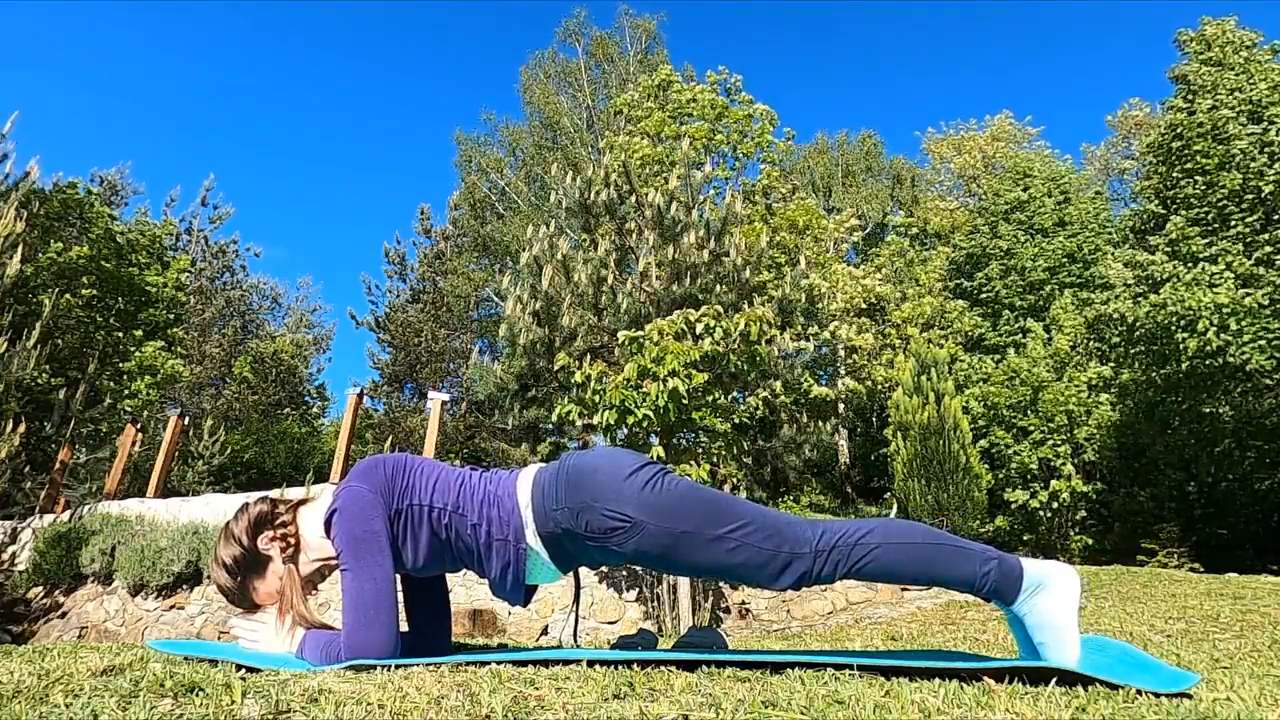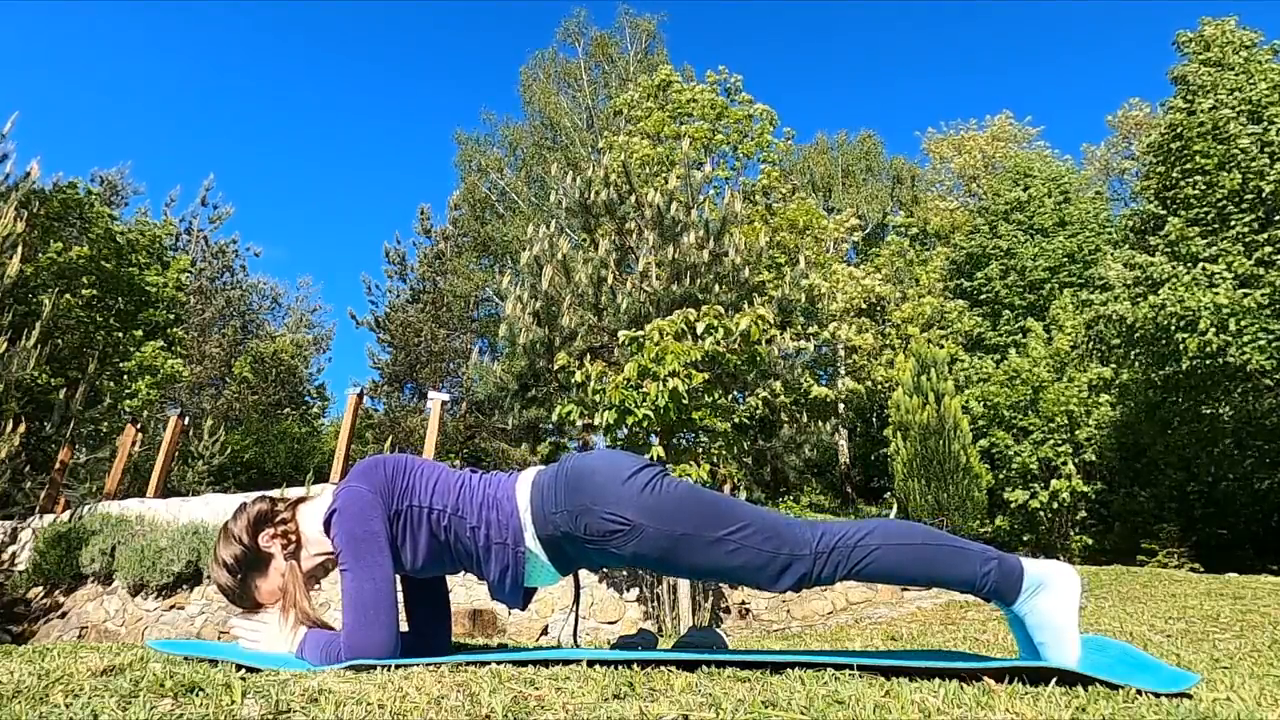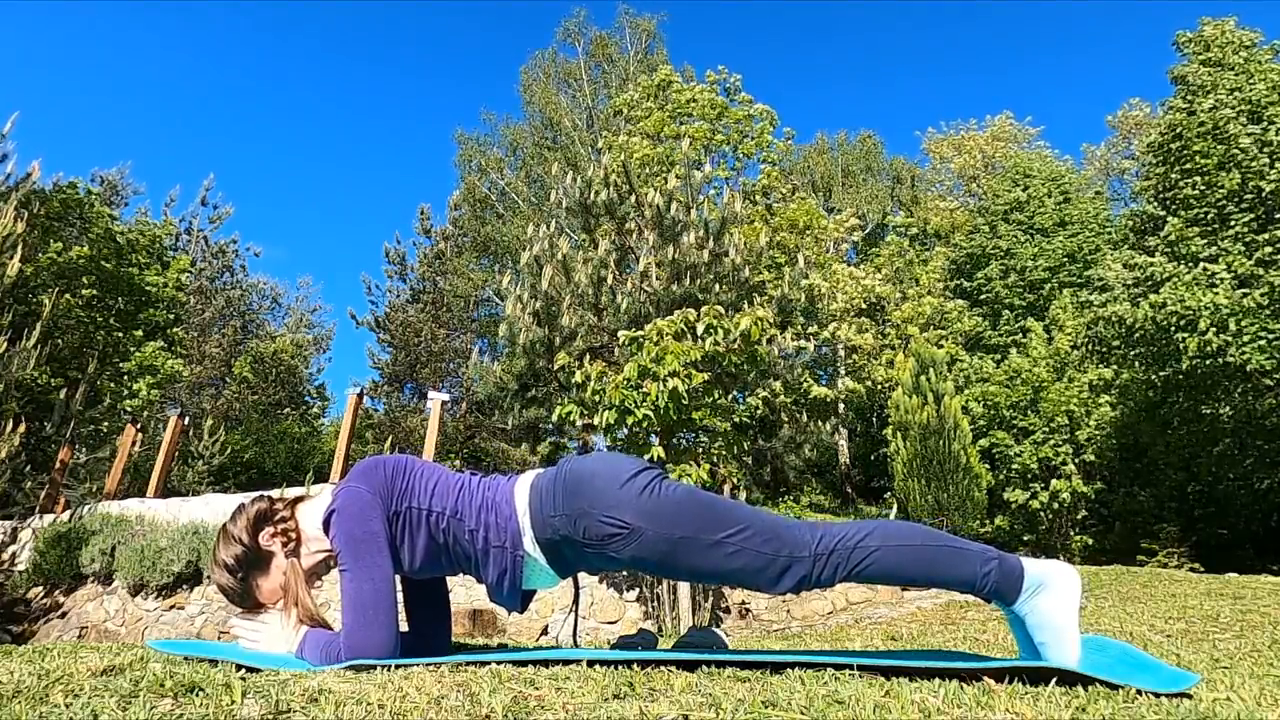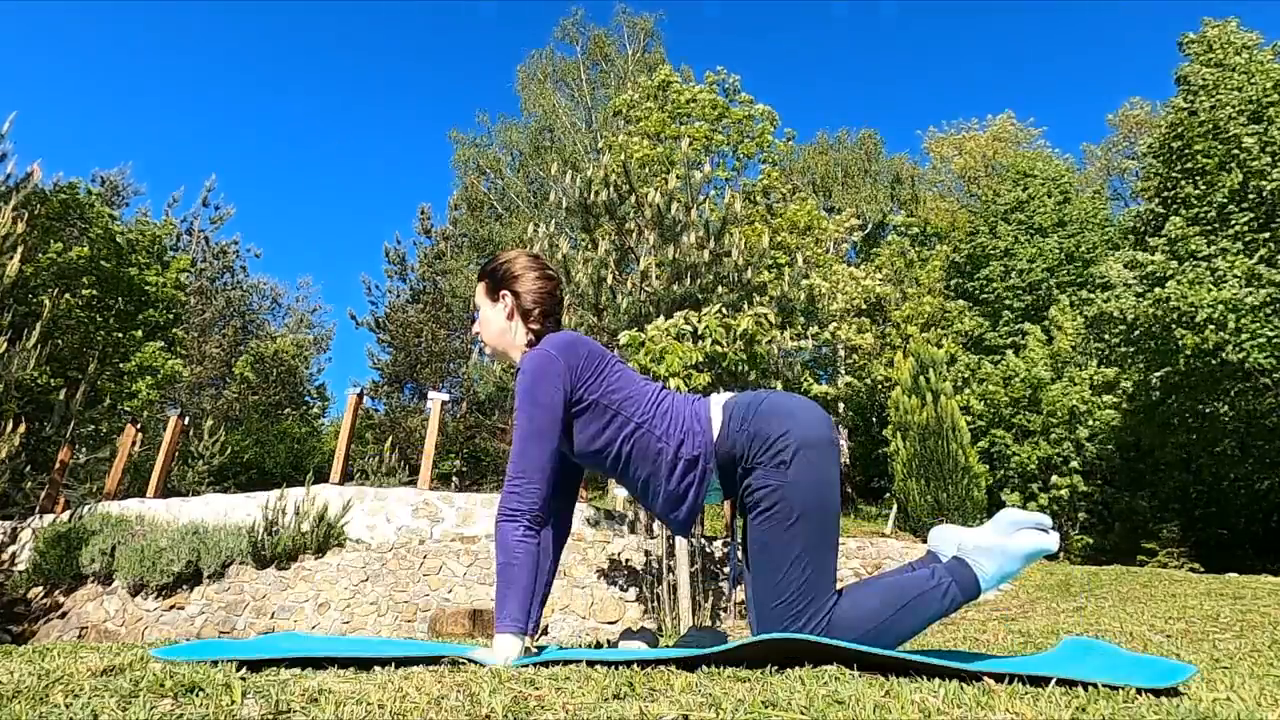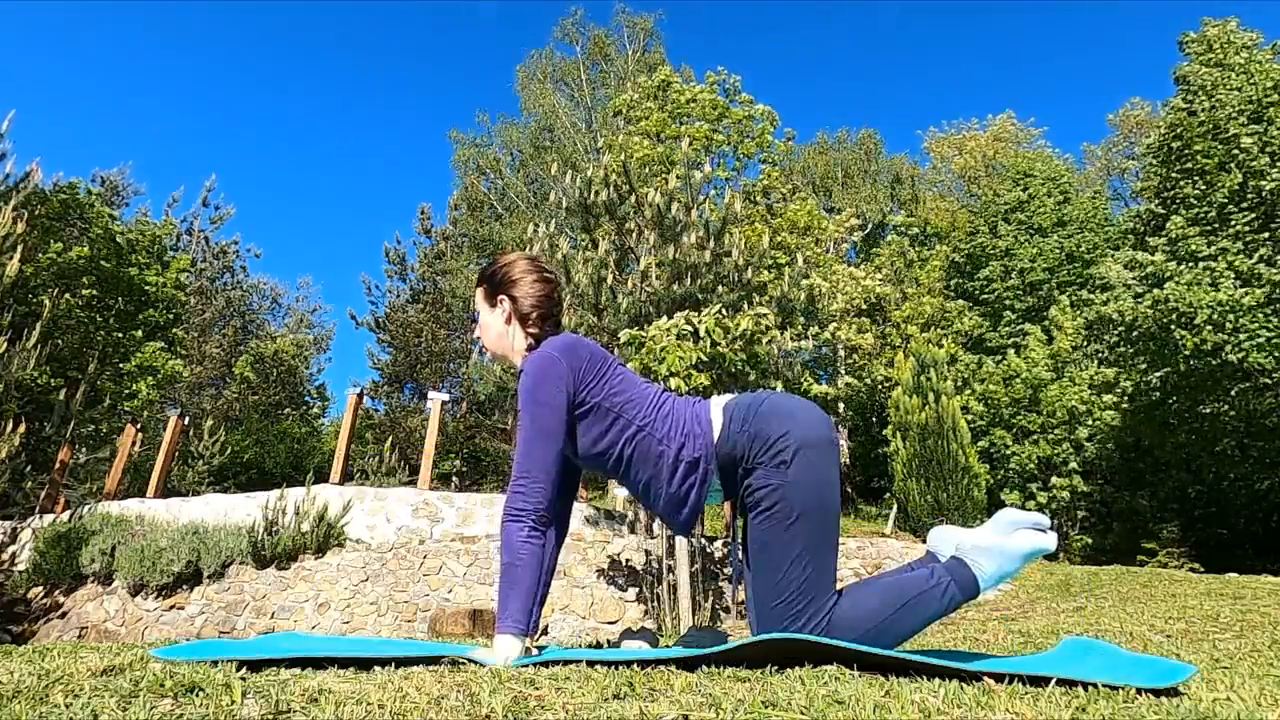
dt=0.3s
person 1, frame 1
left shoulder: (357, 499)
right shoulder: (388, 522)
left elbow: (373, 645)
right elbow: (428, 643)
left wrist: (294, 638)
right wrist: (305, 624)
left hip: (596, 504)
right hip: (592, 505)
left knee: (810, 553)
right knee: (809, 550)
left ankle: (1020, 580)
right ankle: (1015, 581)
person 1, frame 2
left shoulder: (359, 497)
right shoulder: (385, 518)
left elbow: (373, 646)
right elbow: (428, 642)
left wrist: (293, 639)
right wrist: (302, 622)
left hip: (594, 507)
right hip: (587, 511)
left knee: (813, 554)
right knee: (813, 551)
left ankle: (1021, 579)
right ankle: (1015, 580)
person 1, frame 3
left shoulder: (357, 496)
right shoulder: (384, 521)
left elbow: (373, 643)
right elbow: (429, 642)
left wrist: (296, 638)
right wrist: (300, 629)
left hip: (595, 510)
right hip: (588, 509)
left knee: (810, 555)
right knee: (811, 551)
left ankle: (1020, 579)
right ankle: (1013, 579)
person 1, frame 4
left shoulder: (551, 359)
right shoulder: (555, 378)
left elbow: (522, 509)
right elbow: (551, 517)
left wrist: (506, 642)
right wrist: (520, 633)
left hip: (775, 441)
right hip: (765, 450)
left knee: (803, 636)
right knee: (793, 632)
left ankle: (969, 565)
right ankle: (948, 557)
person 1, frame 5
left shoulder: (551, 362)
right shoulder: (560, 378)
left elbow: (527, 509)
right elbow: (551, 517)
left wrist: (508, 641)
right wrist: (518, 631)
left hip: (775, 441)
right hip: (763, 448)
left knee: (802, 638)
right knee: (789, 630)
left ankle: (970, 566)
right ankle: (946, 557)
